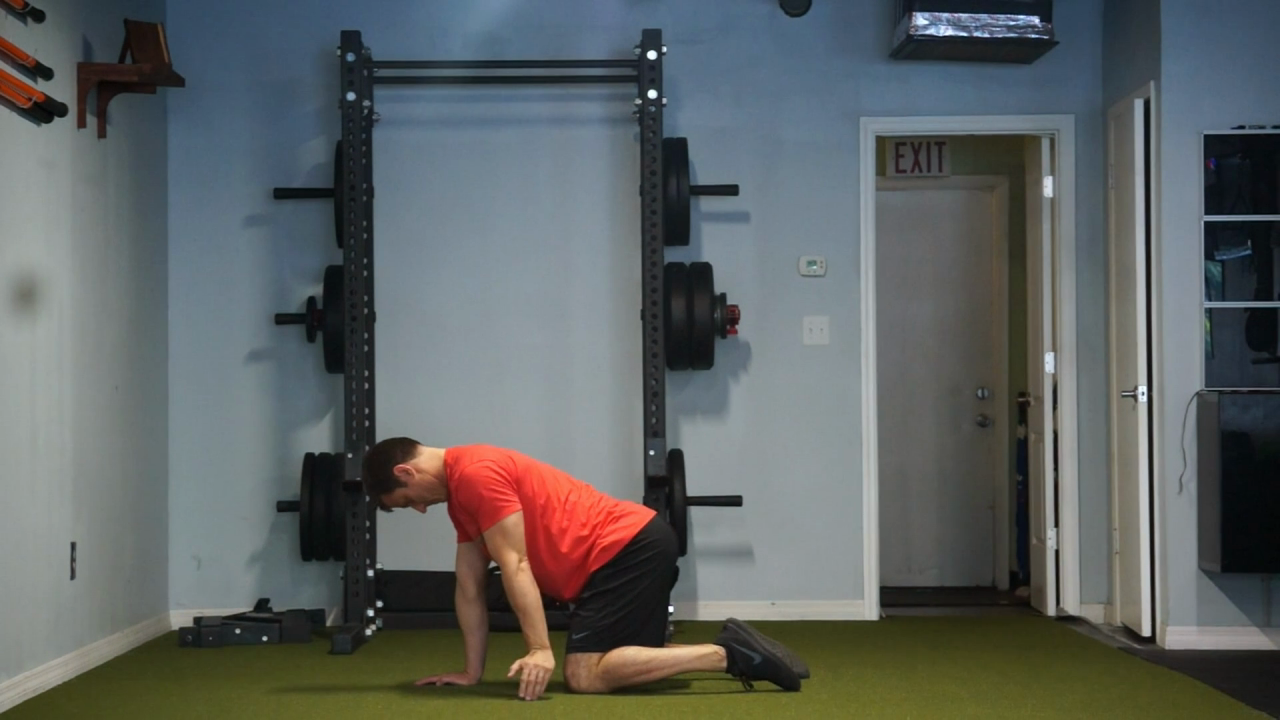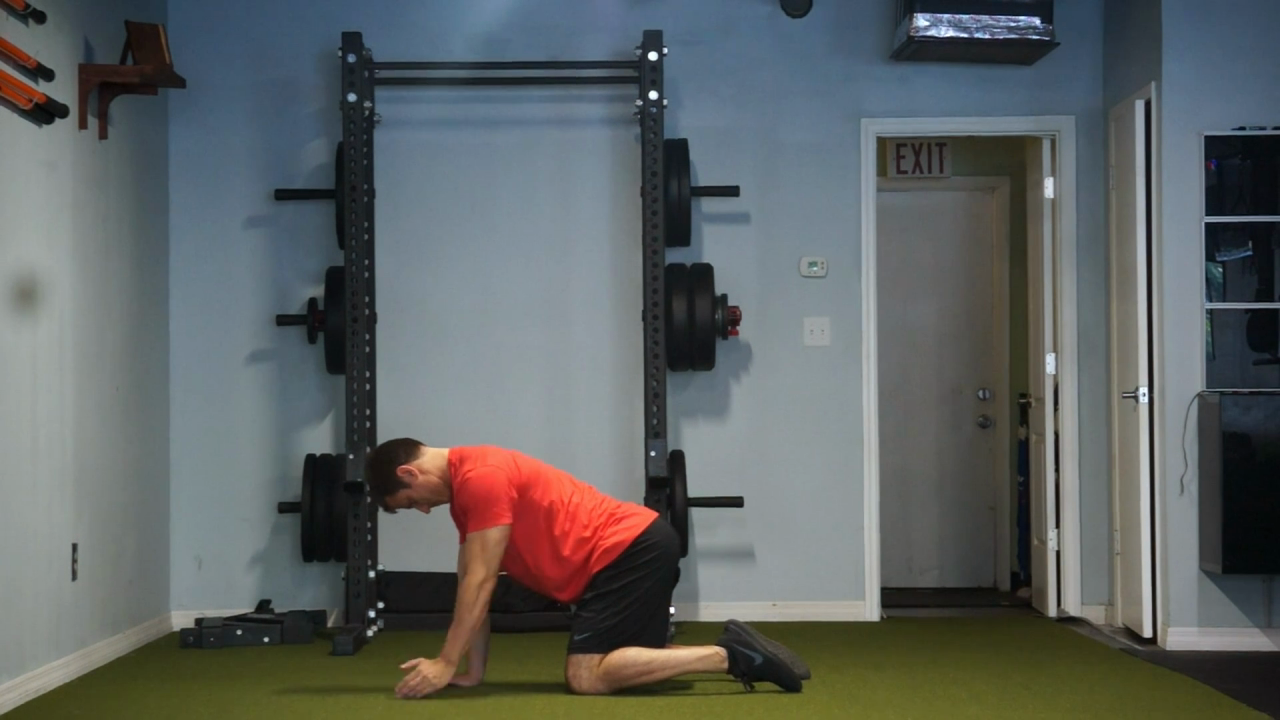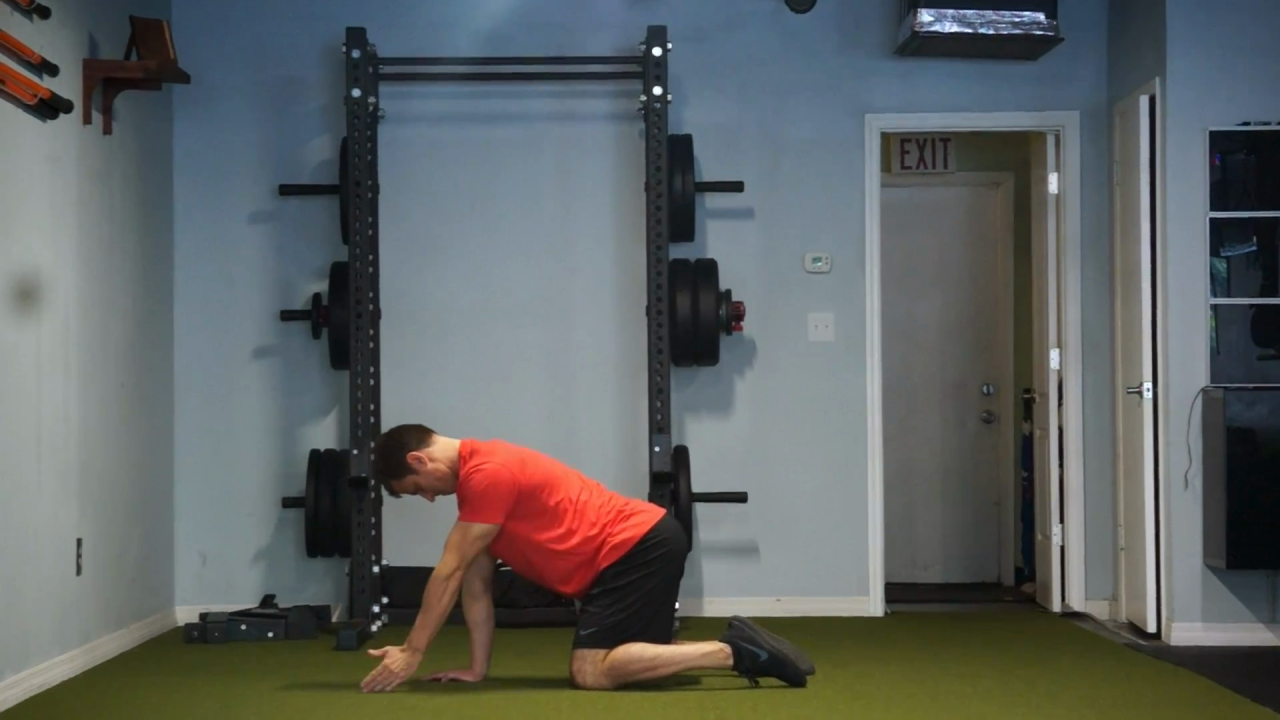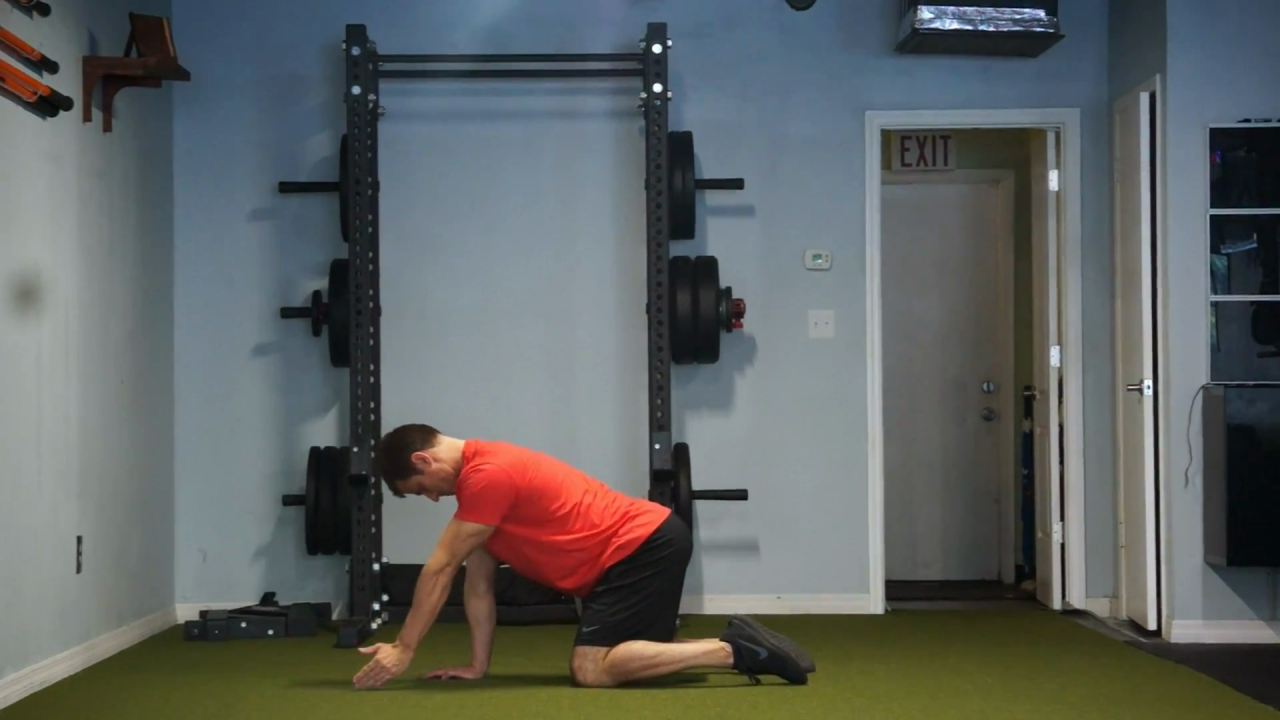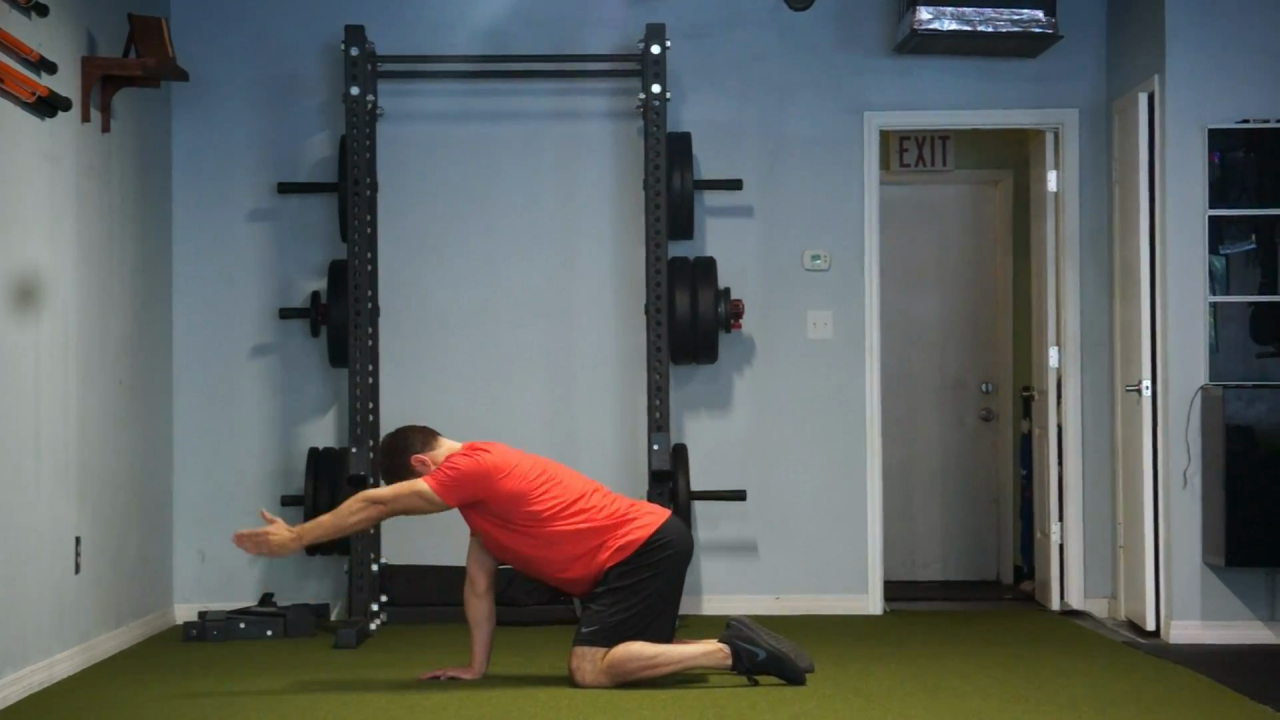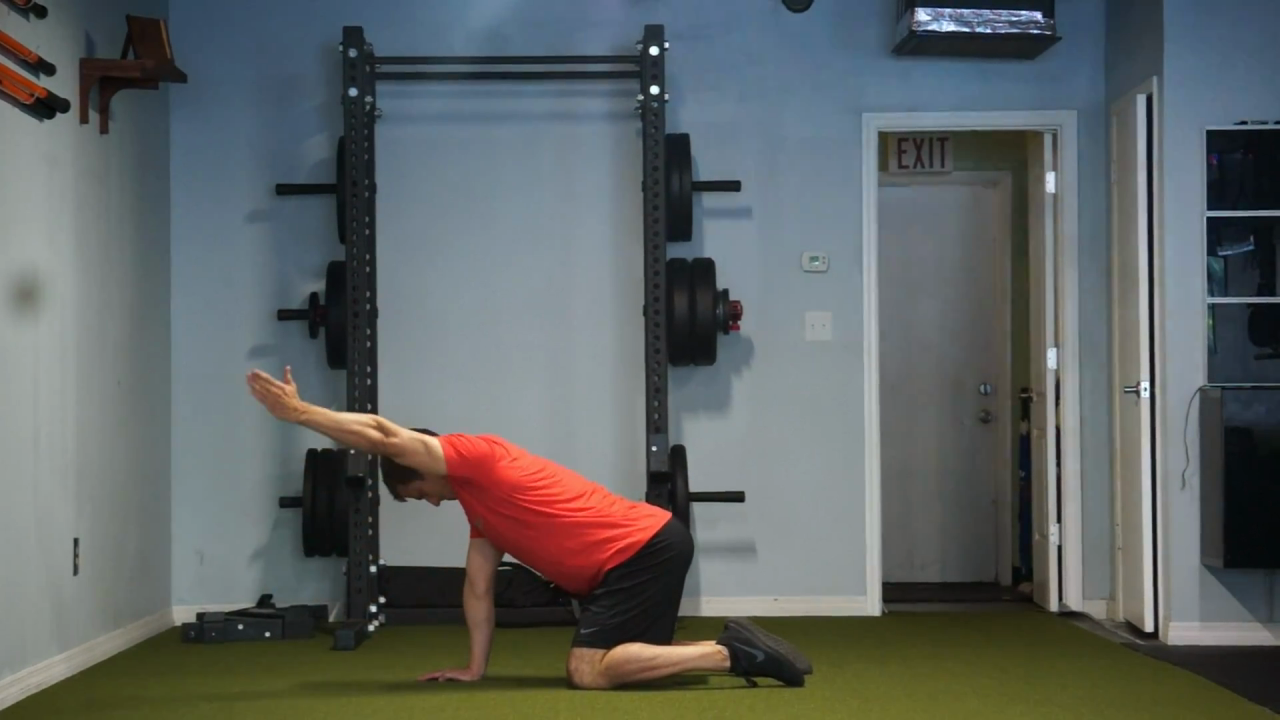
dt=0.7s
person 1, frame 1
left shoulder: (475, 475)
right shoulder: (461, 490)
left elbow: (515, 565)
right elbow: (469, 588)
left wrist: (540, 650)
right wrist: (472, 671)
left hip: (627, 547)
right hip: (639, 542)
left knee: (584, 673)
right knee: (620, 658)
left ankle: (727, 654)
right ankle: (731, 649)
person 1, frame 2
left shoulder: (479, 479)
right shoulder: (463, 488)
left elbow: (481, 583)
right elbow: (470, 582)
left wrist: (446, 664)
right wrist: (472, 671)
left hip: (632, 548)
right hip: (641, 544)
left knee: (586, 675)
right knee: (616, 660)
left ankle: (729, 655)
right ankle: (734, 650)
person 1, frame 3
left shoulder: (486, 474)
right shoulder: (475, 474)
left elbow: (450, 573)
right elbow: (476, 584)
left wrist: (412, 653)
right wrist: (477, 667)
left hip: (639, 545)
right hip: (647, 541)
left knee: (590, 672)
right knee: (622, 657)
left ankle: (733, 651)
right ankle: (739, 648)
person 1, frame 4
left shoulder: (487, 475)
right shoulder: (488, 473)
left elbow: (442, 567)
right elbow: (478, 582)
left wrist: (403, 649)
right wrist: (477, 664)
left hip: (645, 546)
right hip: (652, 542)
left knee: (592, 667)
right knee: (621, 653)
left ankle: (733, 650)
right ankle: (738, 645)
person 1, frame 5
left shoulder: (471, 468)
right shoulder: (479, 480)
left elbow: (375, 506)
right elbow: (479, 585)
left wrist: (295, 537)
right wrist: (475, 666)
left hip: (646, 546)
right hip: (651, 542)
left knee: (589, 669)
right knee: (609, 658)
left ankle: (731, 651)
right ankle: (735, 644)
person 1, frame 6
left shoulder: (480, 457)
right shoulder: (476, 501)
left elbow: (383, 436)
right elbow: (478, 589)
left wrist: (299, 411)
right wrist: (474, 666)
left hip: (646, 547)
right hip: (647, 549)
left knee: (588, 669)
right knee: (616, 660)
left ankle: (731, 652)
right ankle: (733, 647)
